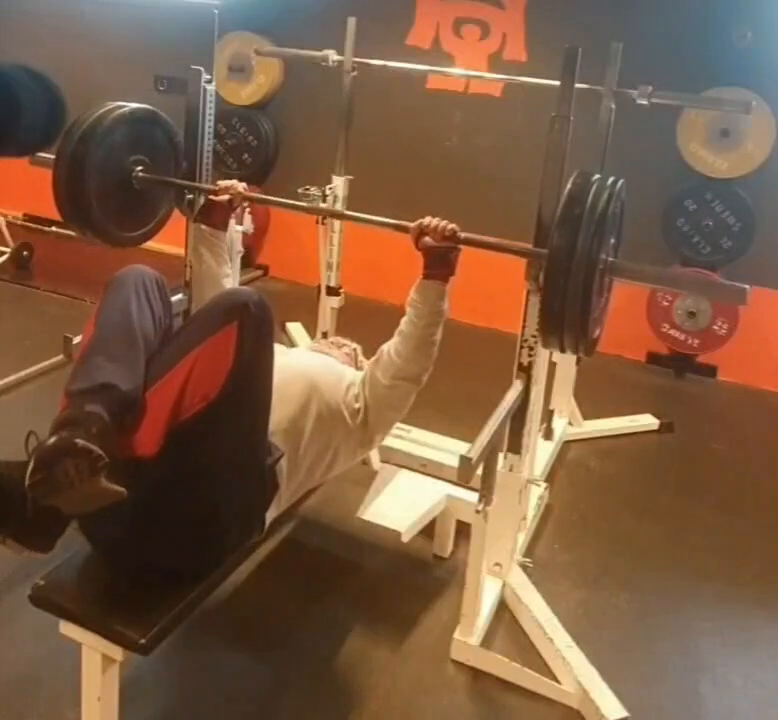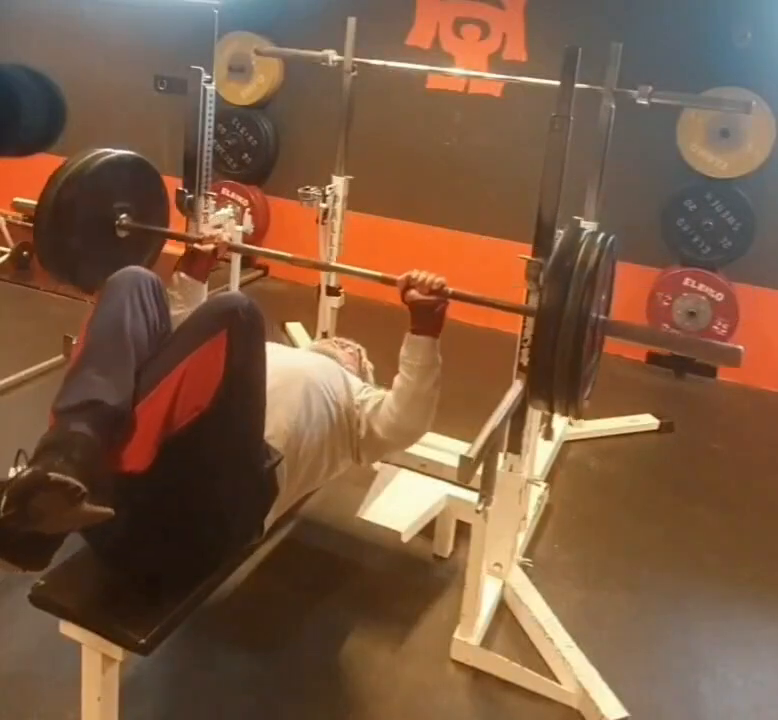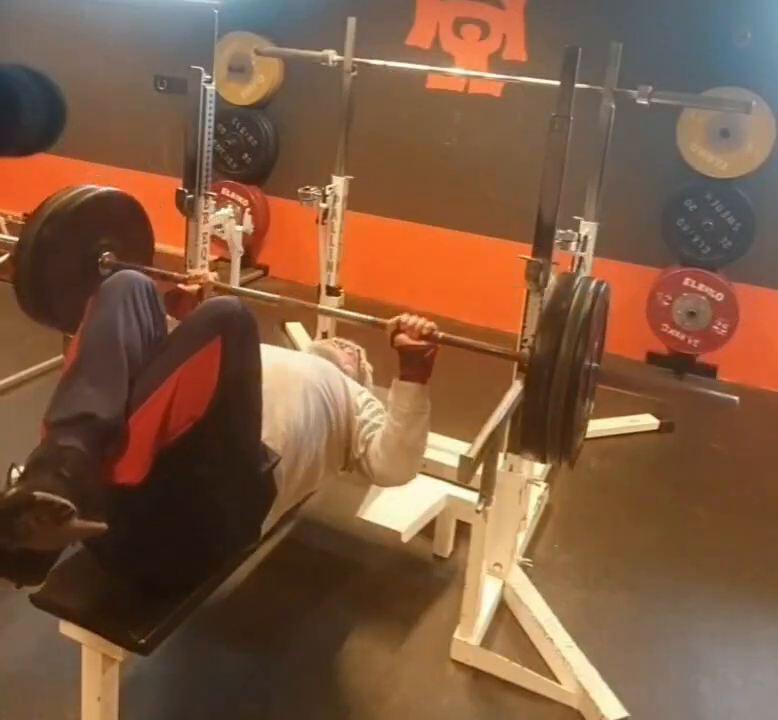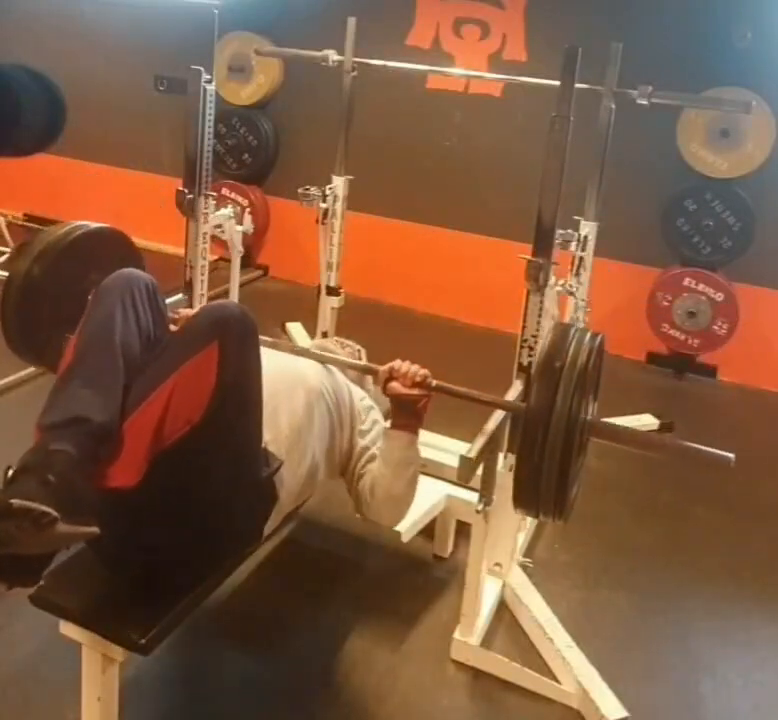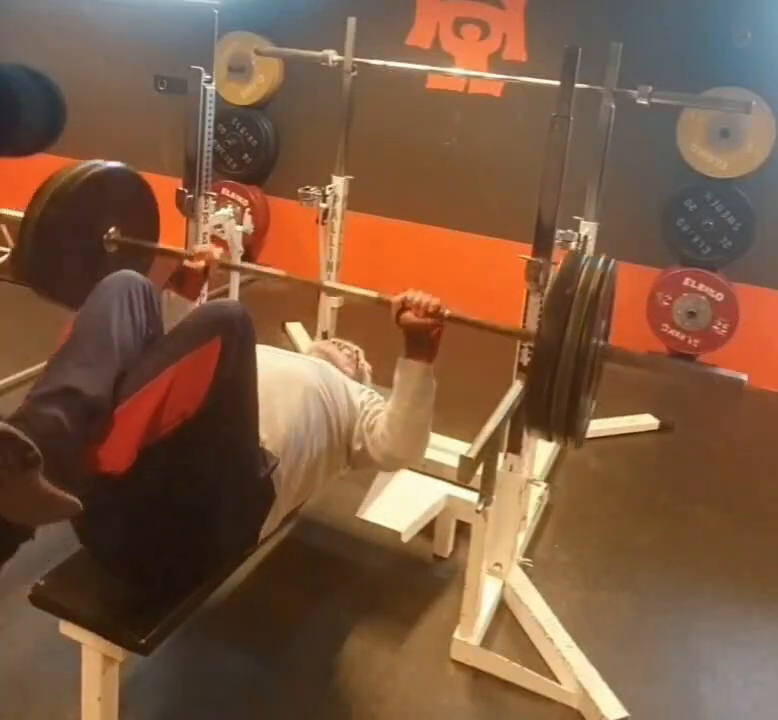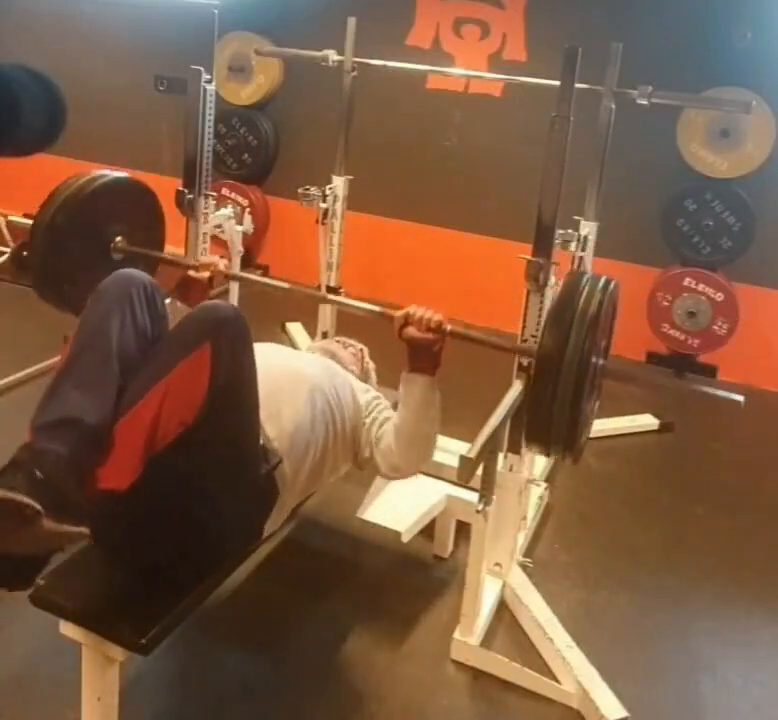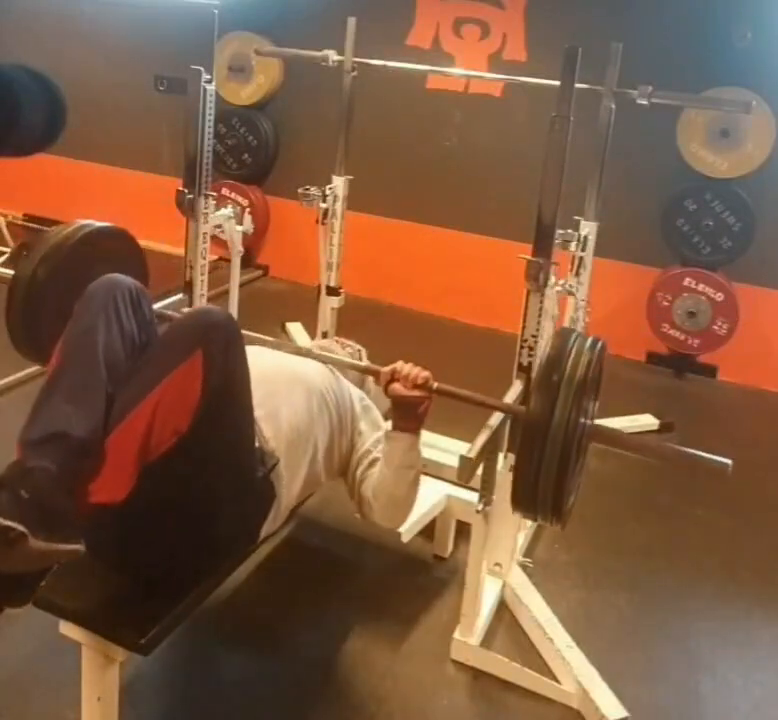
dt=0.5s
person 1, frame 1
left shoulder: (355, 399)
right shoulder: (274, 361)
left elbow: (408, 363)
right elbow: (210, 303)
left wrist: (435, 274)
right wrist: (214, 224)
left hip: (205, 511)
left knee: (241, 309)
right knee: (137, 282)
right ankle: (71, 469)
person 1, frame 2
left shoulder: (354, 400)
right shoulder: (275, 356)
left elbow: (406, 423)
right elbow: (177, 346)
left wrist: (424, 329)
right wrist: (192, 274)
left hip: (212, 506)
left knee: (232, 313)
right knee: (134, 285)
left ankle: (87, 478)
right ankle: (67, 466)
person 1, frame 3
left shoulder: (352, 401)
right shoulder: (276, 361)
left elbow: (394, 464)
right elbow: (173, 371)
left wrist: (413, 372)
right wrist: (179, 316)
left hip: (208, 506)
left knee: (225, 318)
right knee: (127, 288)
right ankle: (59, 485)
person 1, frame 4
left shoulder: (354, 407)
right shoulder: (273, 363)
left elbow: (386, 506)
left wrist: (405, 419)
right wrist: (177, 348)
left hip: (218, 498)
right hip: (134, 482)
left knee: (226, 322)
right knee: (129, 286)
left ankle: (57, 495)
right ankle: (47, 490)
person 1, frame 5
left shoulder: (352, 403)
right shoulder: (262, 363)
left elbow: (400, 446)
right elbow: (175, 357)
left wrist: (418, 350)
right wrist: (184, 291)
left hip: (200, 514)
left knee: (224, 321)
right knee: (126, 288)
left ankle: (42, 463)
person 1, frame 6
left shoulder: (358, 402)
right shoulder: (275, 358)
left elbow: (405, 456)
right elbow: (176, 372)
left wrist: (421, 363)
right wrist: (191, 301)
left hip: (212, 509)
right hip: (134, 484)
left knee: (219, 322)
right knee: (129, 289)
left ankle: (57, 495)
right ankle: (45, 486)
person 1, frame 7
left shoulder: (352, 408)
right shoulder: (257, 360)
left elbow: (388, 508)
right elbow: (158, 385)
left wrist: (407, 419)
right wrist: (177, 340)
left hip: (210, 505)
right hip: (131, 476)
left knee: (210, 327)
right knee: (114, 294)
left ankle: (45, 514)
right ankle: (35, 508)
